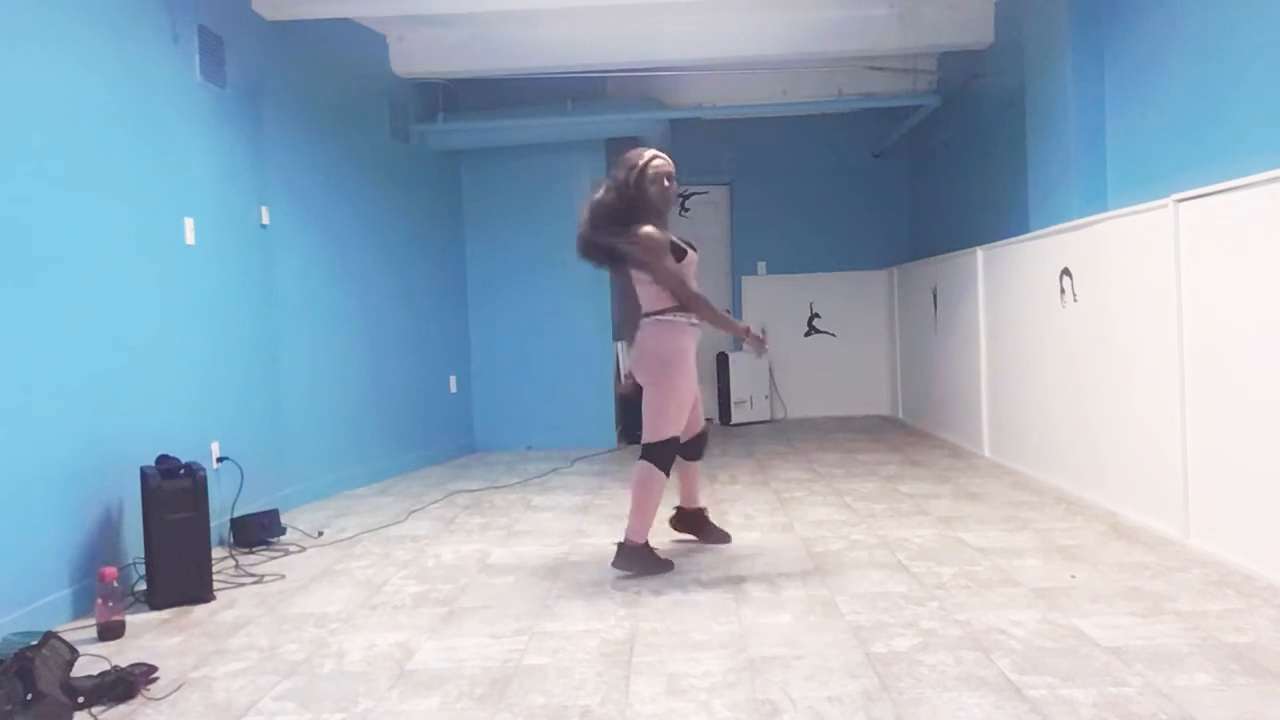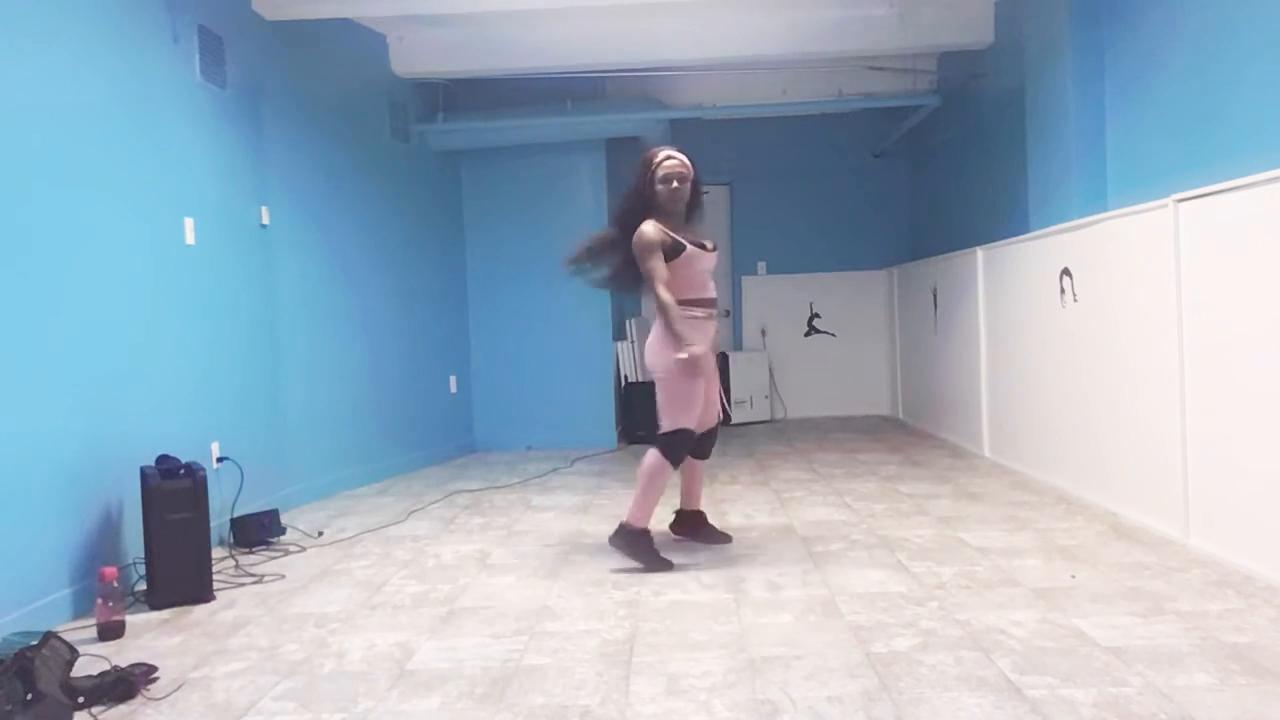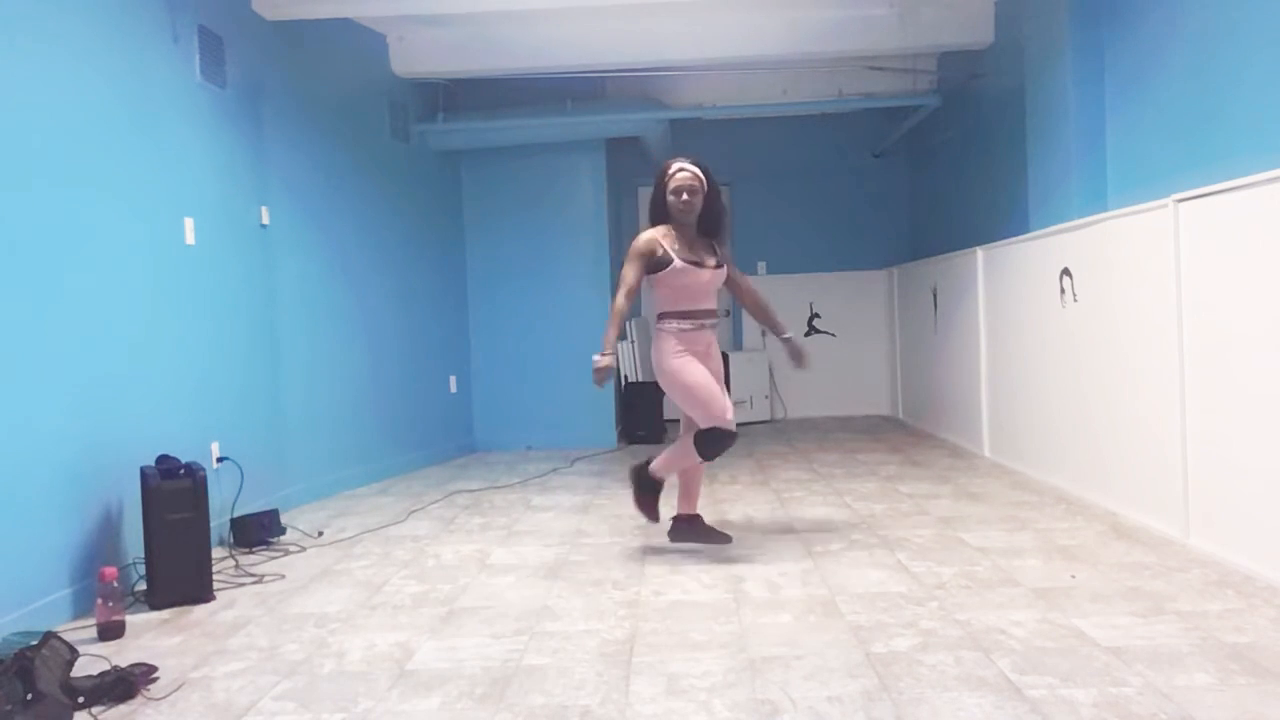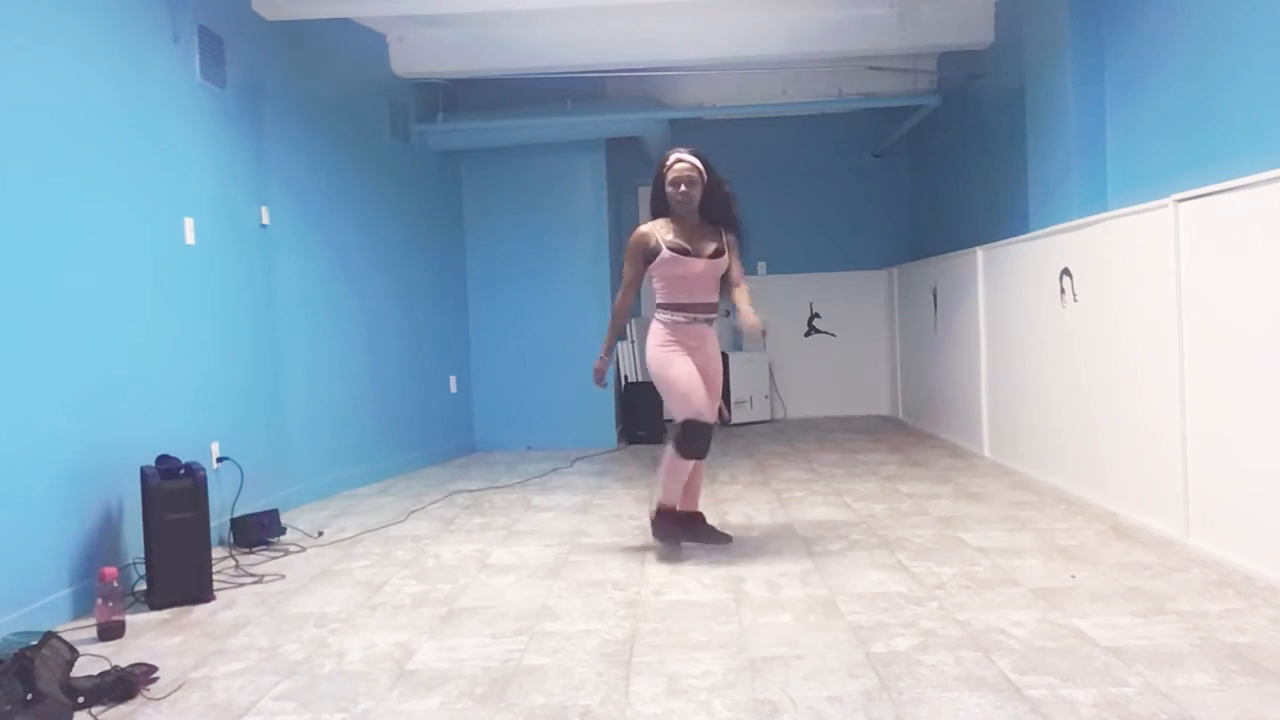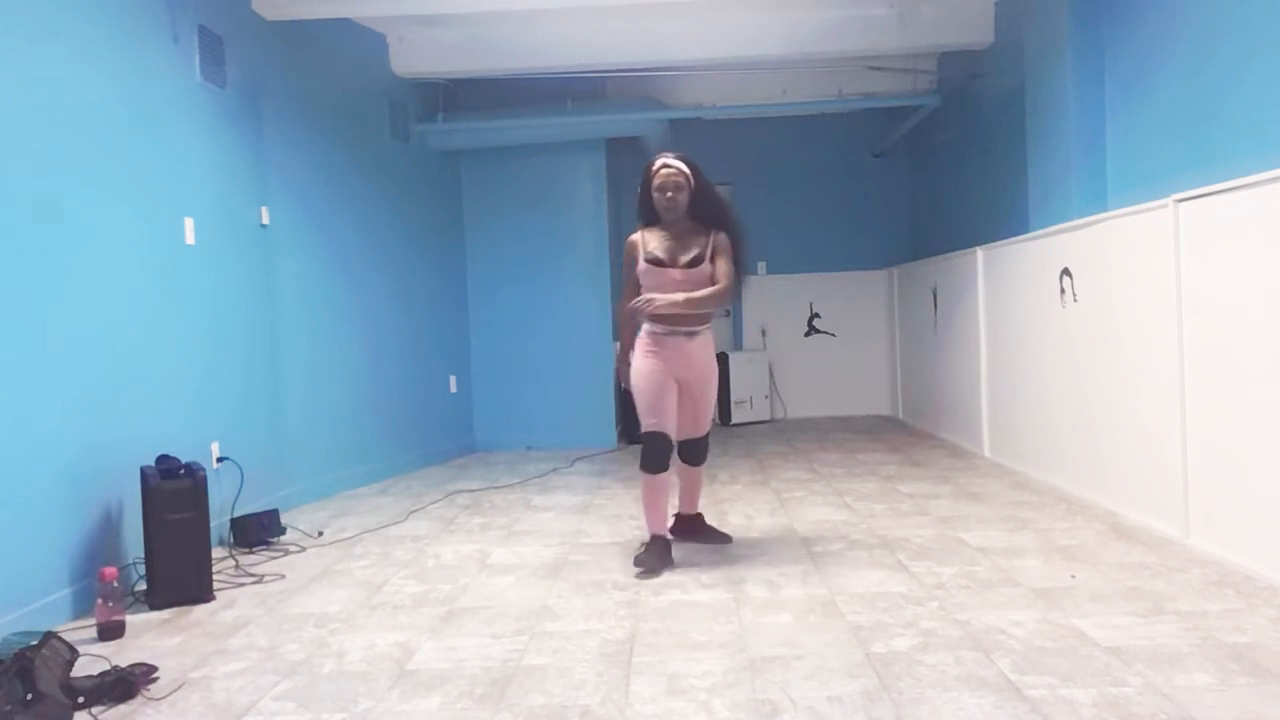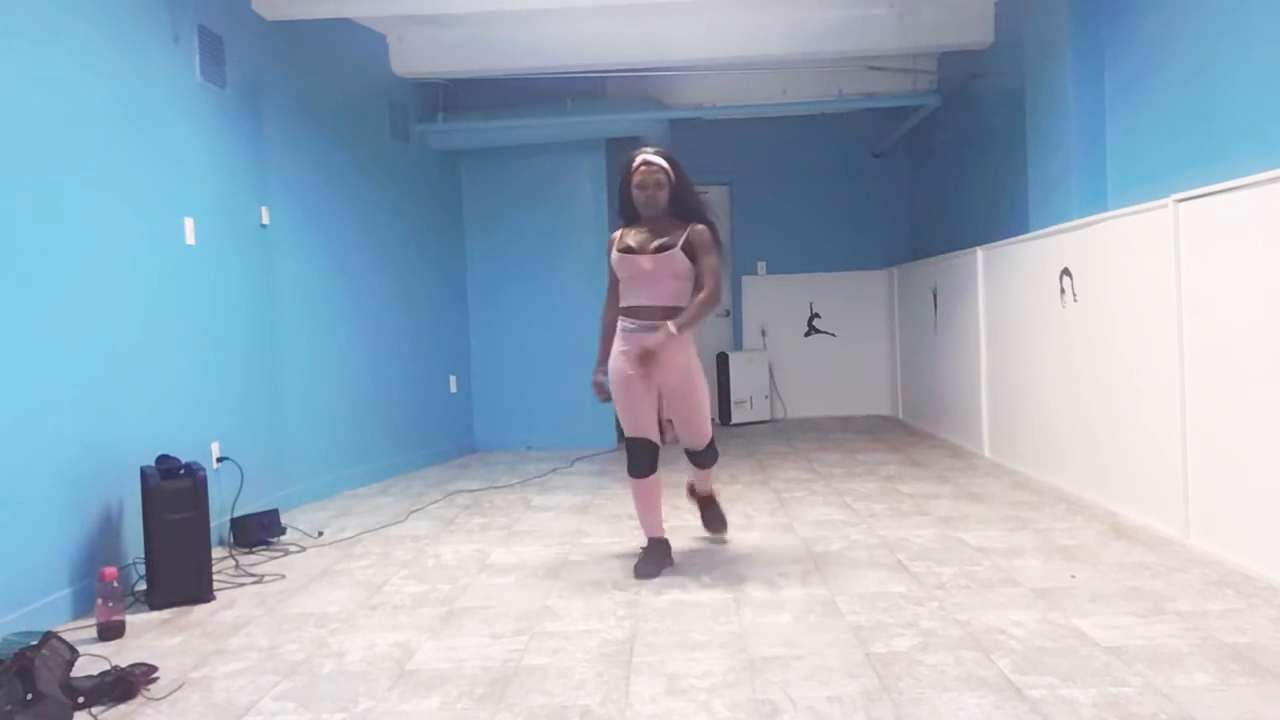
dt=0.2s
person 1, frame 1
left shoulder: (644, 236)
right shoulder: (646, 236)
left elbow: (628, 304)
right elbow: (686, 295)
left wrist: (632, 358)
right wrist: (742, 329)
left hip: (664, 345)
right hip: (665, 346)
left knee: (694, 432)
right knee: (661, 443)
left ankle: (690, 512)
right ankle: (633, 545)
person 1, frame 2
left shoulder: (688, 232)
right shoulder: (649, 233)
right elbow: (663, 293)
right wrist: (684, 345)
left hip: (695, 341)
right hip: (676, 342)
left knee: (705, 429)
right knee: (677, 434)
left ankle: (690, 516)
right ankle: (634, 529)
person 1, frame 3
left shoulder: (713, 245)
right shoulder: (650, 243)
left elbow: (746, 294)
right elbow: (625, 297)
left wrist: (784, 334)
right wrist: (607, 351)
left hip: (708, 347)
right hip: (674, 348)
left knee: (700, 434)
right knee: (722, 429)
left ankle: (686, 518)
right ankle: (651, 472)
person 1, frame 4
left shoulder: (722, 236)
right shoulder: (647, 235)
left elbow: (737, 282)
right elbow: (626, 297)
left wrist: (748, 313)
right wrist: (606, 351)
left hip: (707, 342)
right hip: (667, 339)
left knee: (702, 429)
right knee: (695, 424)
left ankle: (687, 515)
right ankle: (666, 508)
person 1, frame 5
left shoulder: (716, 239)
right shoulder: (637, 242)
left elbow: (723, 290)
right elbow: (629, 304)
left wrist: (671, 301)
right wrist: (621, 358)
left hip: (698, 349)
right hip: (652, 352)
left knee: (694, 439)
right knee: (656, 442)
left ankle: (689, 519)
right ankle: (657, 539)
person 1, frame 6
left shoulder: (696, 234)
right shoulder: (618, 240)
left elbow: (709, 292)
right elbow: (613, 305)
left wrist: (669, 333)
right wrist: (601, 364)
left hip: (676, 349)
right hip: (627, 351)
left knee: (698, 440)
right knee: (639, 447)
left ankle: (703, 491)
right ankle: (655, 542)
